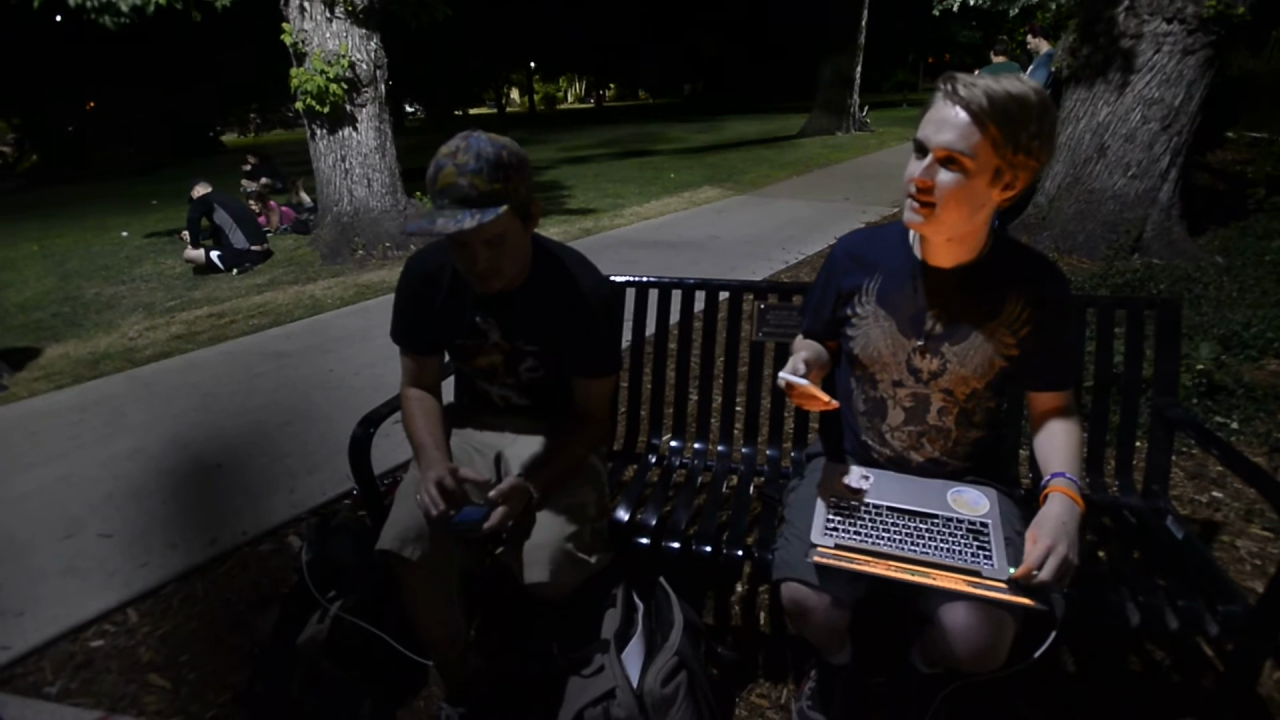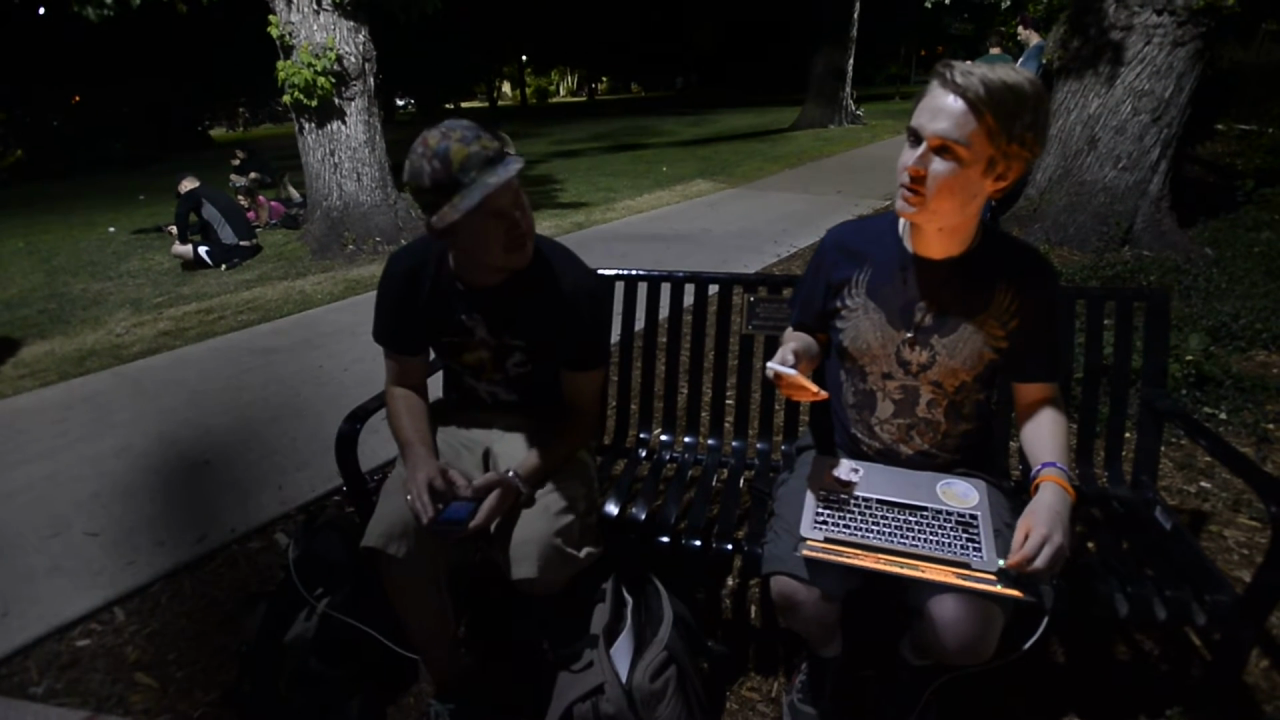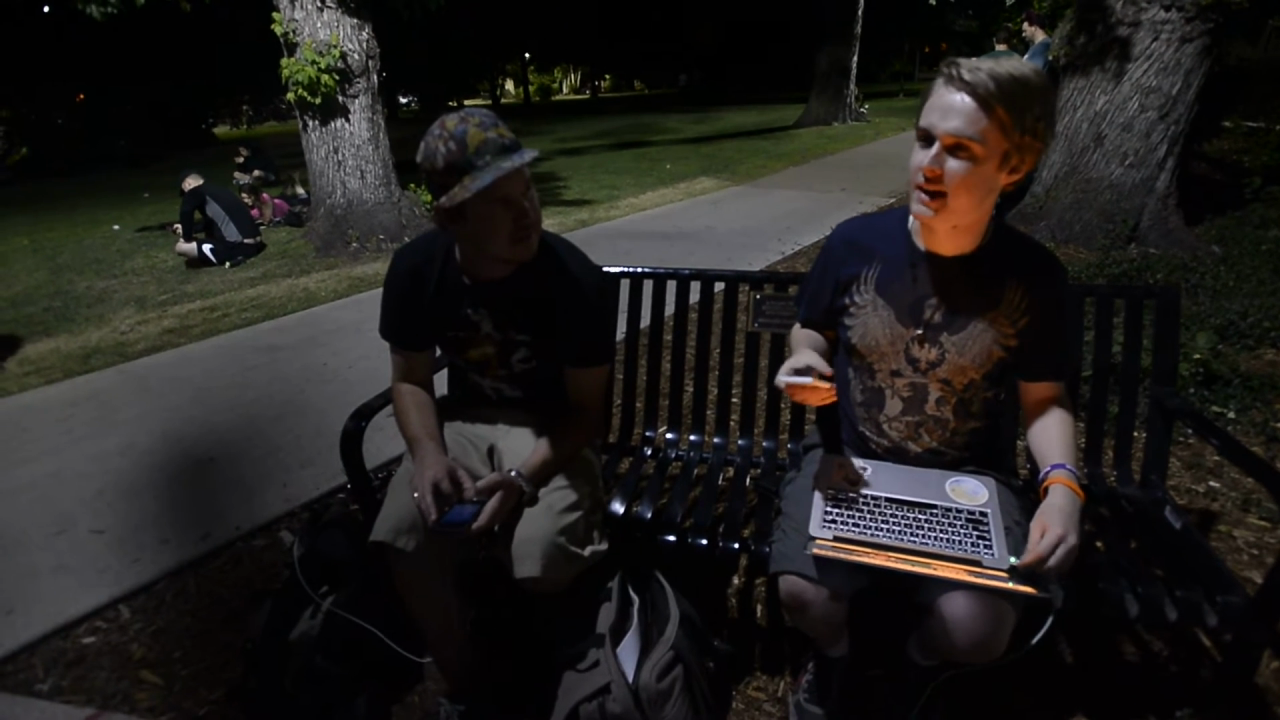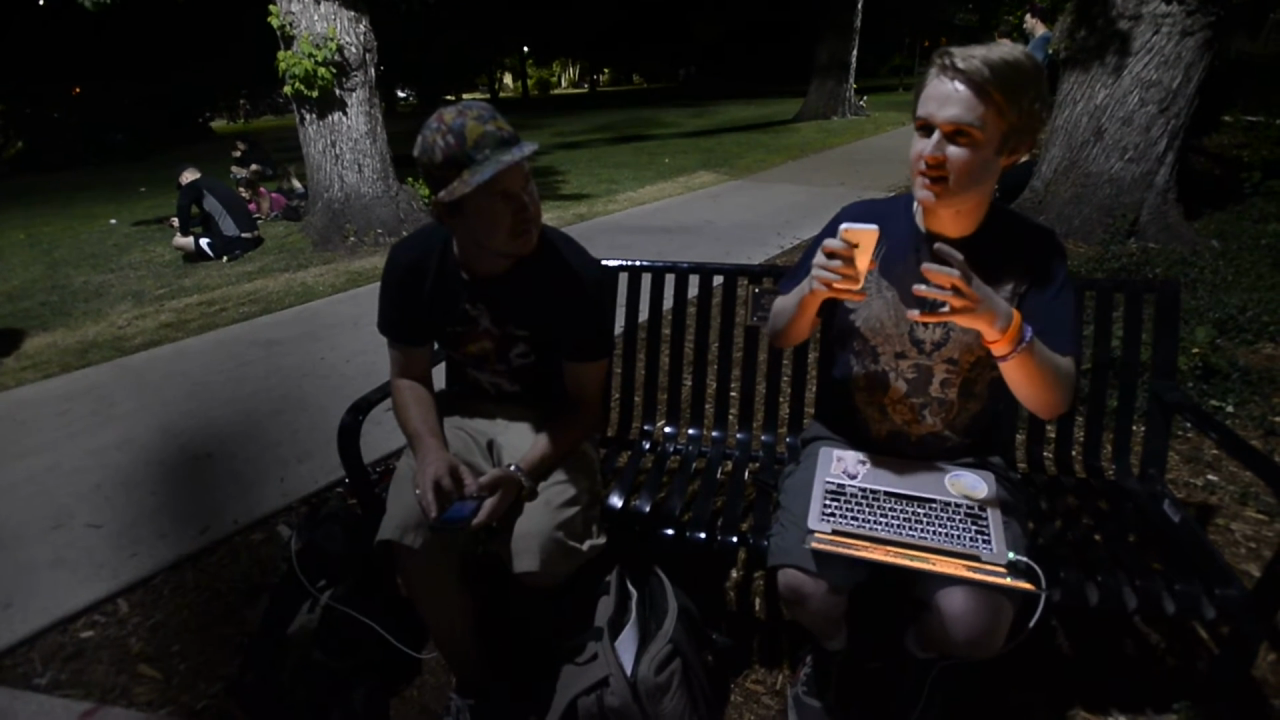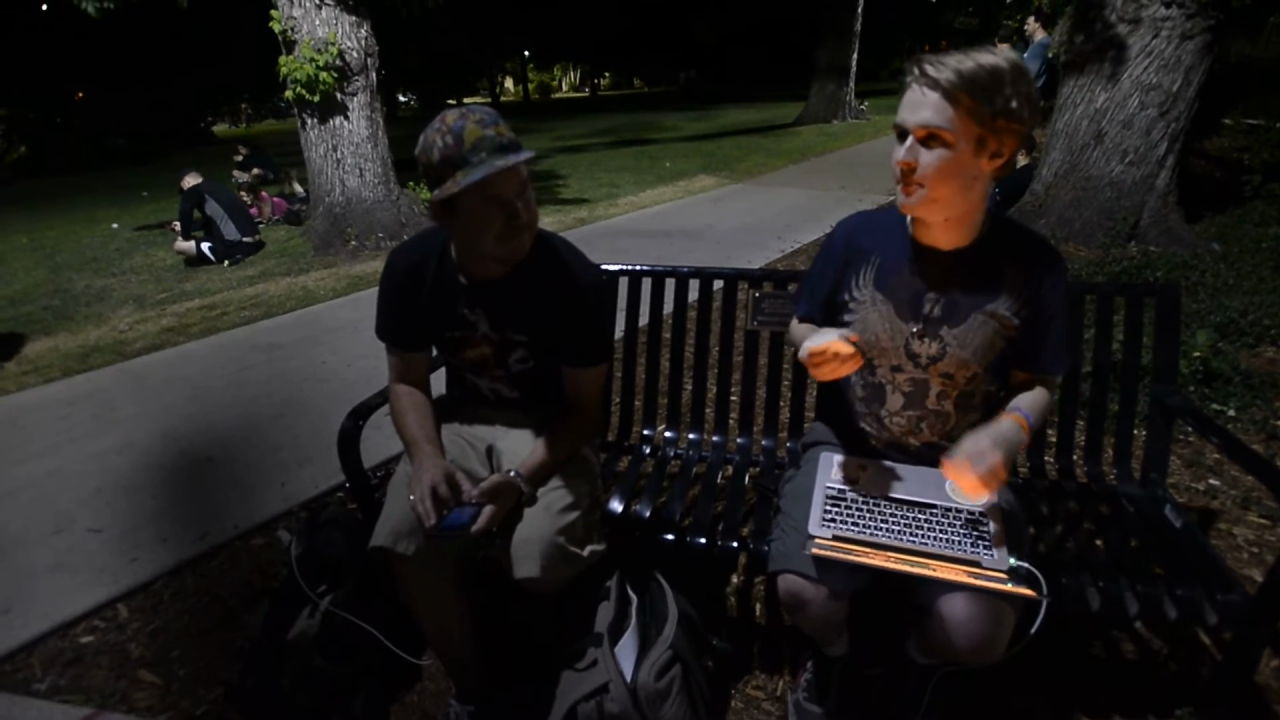
dt=1s
person 1, frame 1
left shoulder: (1034, 286)
right shoulder: (857, 255)
left elbow: (1052, 409)
right elbow: (817, 344)
left wrist: (1063, 496)
right wrist: (807, 365)
left hip: (969, 489)
right hip: (851, 470)
left knee: (976, 639)
right knee: (806, 602)
right ankle: (836, 662)
person 1, frame 2
left shoulder: (1023, 277)
right shoulder: (847, 246)
left elbow: (1037, 399)
right elbow: (808, 336)
left wrist: (1053, 483)
right wrist: (795, 357)
left hip: (958, 480)
right hip: (841, 462)
left knee: (965, 631)
right knee: (795, 595)
right ankle: (827, 656)
person 1, frame 3
left shoulder: (1033, 274)
right shoulder: (856, 243)
left elbow: (1043, 400)
right elbow: (811, 334)
left wrist: (1062, 485)
right wrist: (804, 360)
left hip: (966, 477)
right hip: (848, 459)
left knee: (976, 631)
right knee: (804, 596)
right ankle: (835, 656)
person 1, frame 4
left shoulder: (1033, 252)
right shoulder: (861, 223)
left elbow: (1053, 401)
right elbow: (780, 336)
left wrist: (998, 322)
right wrist: (812, 290)
left hip: (962, 464)
right hip: (846, 445)
left knee: (976, 625)
right knee: (803, 588)
left ankle: (910, 657)
right ankle: (832, 647)
person 1, frame 5
left shoulder: (1031, 266)
right shoulder: (858, 236)
left elbow: (1039, 387)
right elbow: (801, 332)
left wrist: (1007, 434)
right wrist: (811, 353)
left hip: (954, 469)
right hip: (847, 450)
left knee: (976, 633)
right knee: (804, 594)
left ankle: (912, 665)
right ankle: (832, 654)
person 2, frame 1
left shoulder: (581, 290)
right shoulder: (426, 275)
left elbow: (594, 417)
right elbow: (419, 385)
left wrist: (533, 486)
right wrist: (433, 461)
left hip: (558, 437)
right hip: (472, 428)
left knee: (551, 568)
right knee: (407, 546)
person 2, frame 2
left shoulder: (571, 285)
right shoulder: (409, 274)
left elbow: (583, 411)
right elbow: (404, 384)
left wrist: (520, 480)
right wrist: (420, 460)
left hip: (546, 432)
right hip: (460, 425)
left knee: (538, 565)
right knee: (394, 542)
person 2, frame 3
left shoulder: (576, 280)
right shoulder: (416, 269)
left elbow: (586, 409)
right elbow: (411, 380)
left wrist: (524, 480)
right wrist: (429, 456)
left hip: (552, 430)
right hip: (466, 421)
left knee: (542, 562)
right knee: (404, 539)
person 2, frame 4
left shoulder: (575, 275)
right shoulder: (413, 263)
left elbow: (585, 402)
right elbow: (409, 375)
left wrist: (523, 473)
right wrist: (430, 451)
left hip: (550, 424)
right hip: (464, 414)
left knee: (541, 559)
right knee: (412, 539)
person 2, frame 5
left shoulder: (575, 281)
right shoulder: (412, 268)
left elbow: (584, 409)
right elbow: (408, 382)
left wrist: (522, 481)
right wrist: (428, 460)
left hip: (551, 431)
right hip: (464, 421)
left knee: (541, 564)
right knee: (407, 545)
